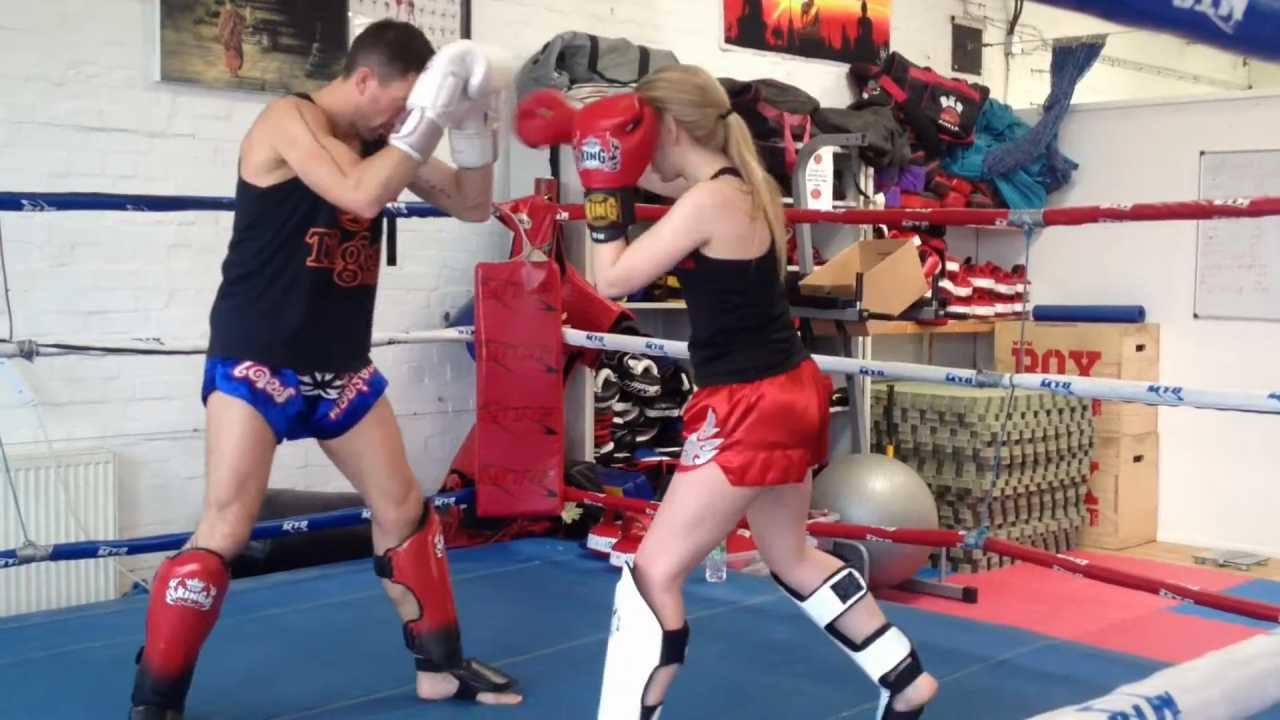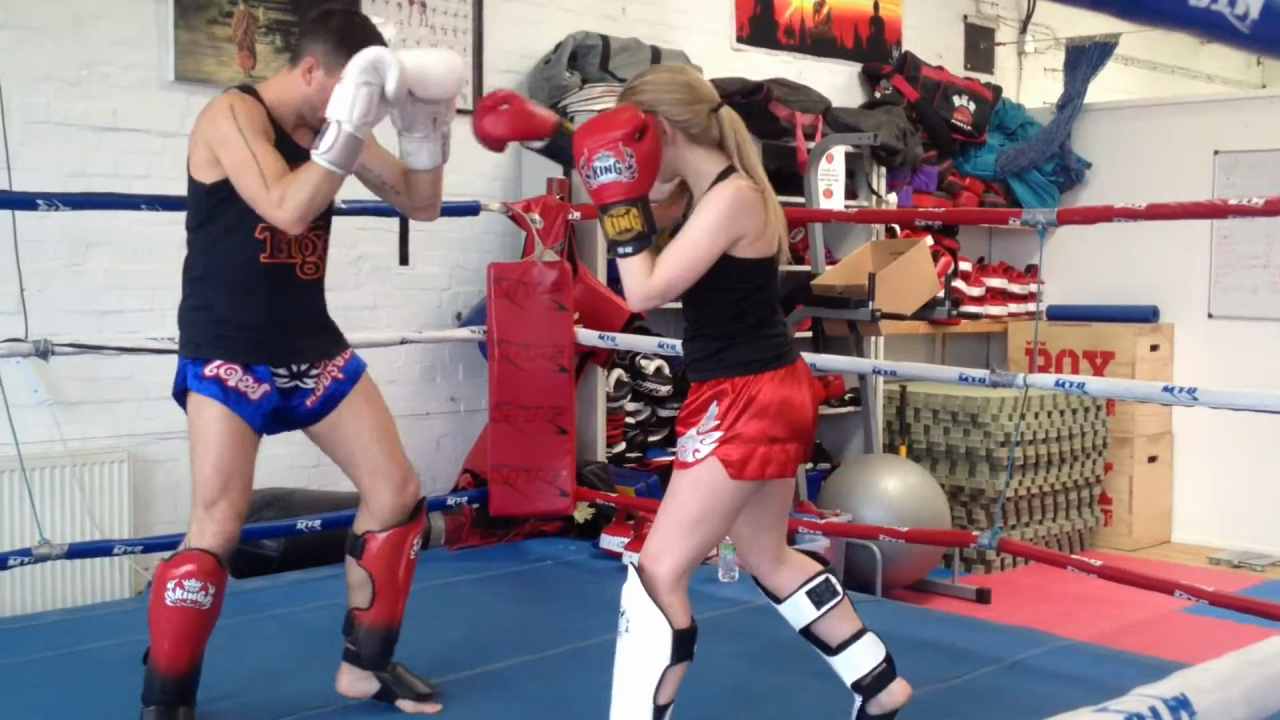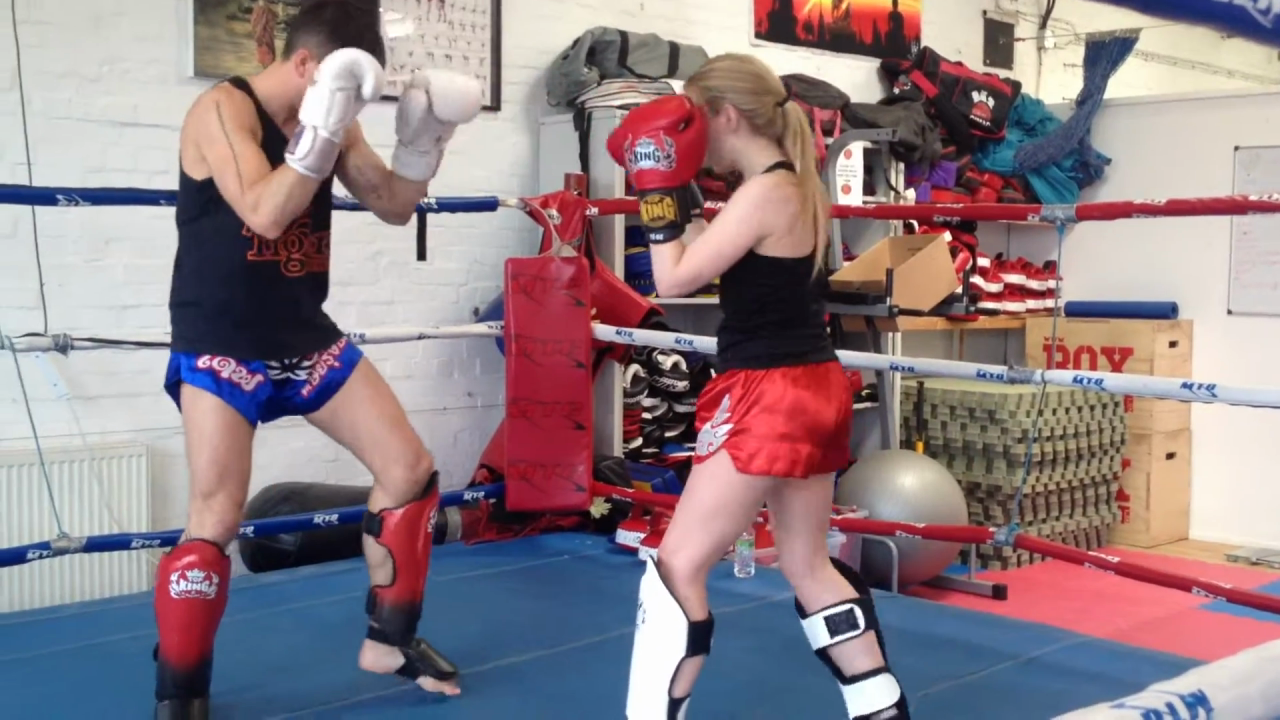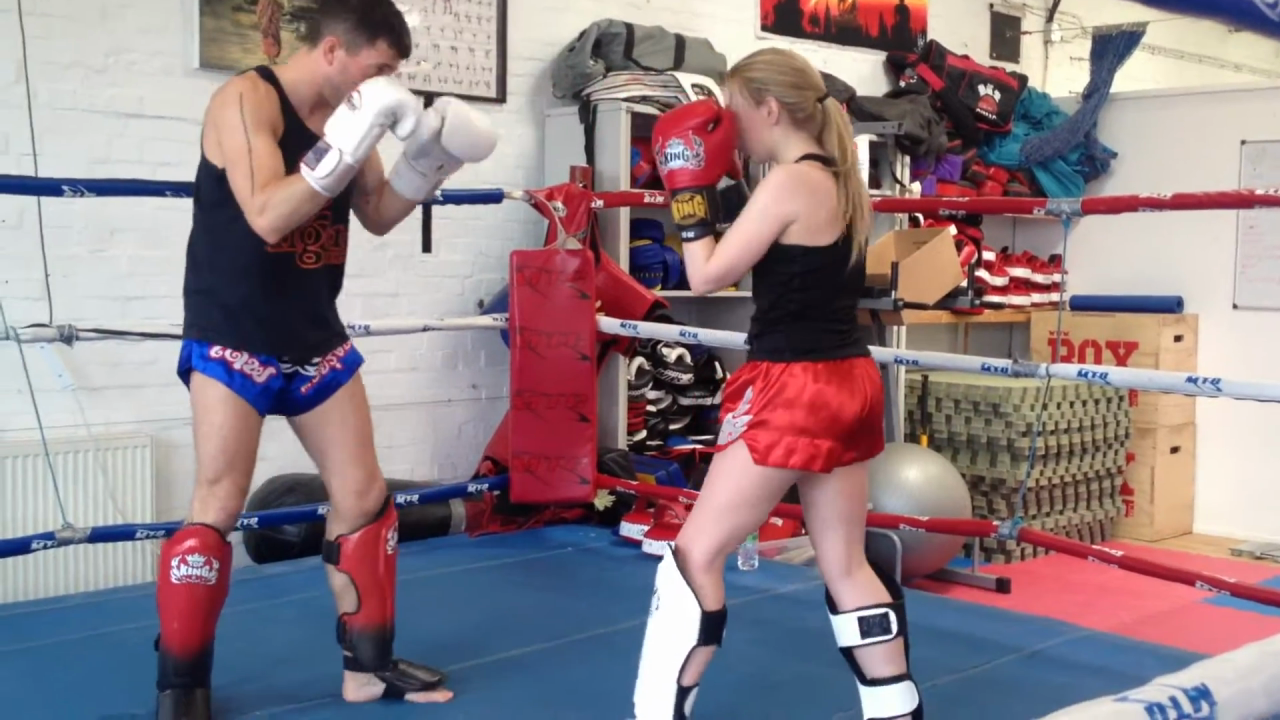
dt=0.2s
person 1, frame 1
left shoulder: (385, 137)
right shoulder: (289, 119)
left elbow: (472, 205)
right elbow: (359, 194)
left wrist: (473, 121)
right wrist: (429, 117)
left hip: (342, 364)
right hip: (257, 358)
left knee: (404, 512)
right knee: (224, 531)
person 1, frame 2
left shoulder: (334, 127)
right shoulder: (232, 115)
left elbow: (421, 205)
right elbow: (289, 210)
left wrist: (426, 124)
right wrist: (350, 122)
left hip: (314, 351)
right hip: (228, 355)
left knee: (397, 496)
right knee: (215, 530)
left ankle: (367, 662)
person 1, frame 3
left shoulder: (330, 120)
right shoulder: (222, 109)
left elbow: (393, 206)
right elbow: (265, 215)
left wrist: (423, 137)
right wrist: (321, 128)
left hip: (308, 340)
right hip: (222, 347)
left knee: (409, 469)
right knee: (215, 521)
left ankle: (390, 636)
person 1, frame 4
left shoulder: (344, 114)
right shoulder: (246, 99)
left elbow: (379, 216)
right elbow: (267, 217)
left wrist: (428, 159)
right wrist: (345, 144)
left hip: (315, 337)
right hip: (232, 337)
left knee: (361, 499)
right knee: (217, 507)
person 2, frame 1
left shoulder: (710, 202)
right shoulder: (745, 187)
left elbow: (612, 280)
right elbow: (671, 185)
left wrist: (603, 182)
left hip: (748, 407)
right hip: (790, 391)
left knee: (655, 573)
right knee: (790, 554)
person 2, frame 2
left shoulder: (728, 198)
right shoulder: (726, 184)
left elbow: (642, 295)
right elbow: (625, 168)
left wrist: (617, 199)
left hip: (747, 403)
right hip: (769, 392)
left knee: (658, 573)
right knee: (765, 558)
person 2, frame 3
left shoulder: (766, 195)
right shoulder: (792, 184)
left elbow: (673, 280)
right elbow: (713, 237)
left wrist: (658, 185)
right wrist: (674, 185)
left hip: (766, 398)
right hip: (812, 389)
left knee: (679, 564)
right knee: (808, 565)
person 2, frame 4
left shoulder: (790, 182)
right shoulder: (838, 179)
left elbow: (706, 277)
left wrist: (689, 185)
right wrist: (714, 184)
left hip: (792, 391)
right hip: (847, 383)
left knee: (697, 553)
right knee: (844, 563)
